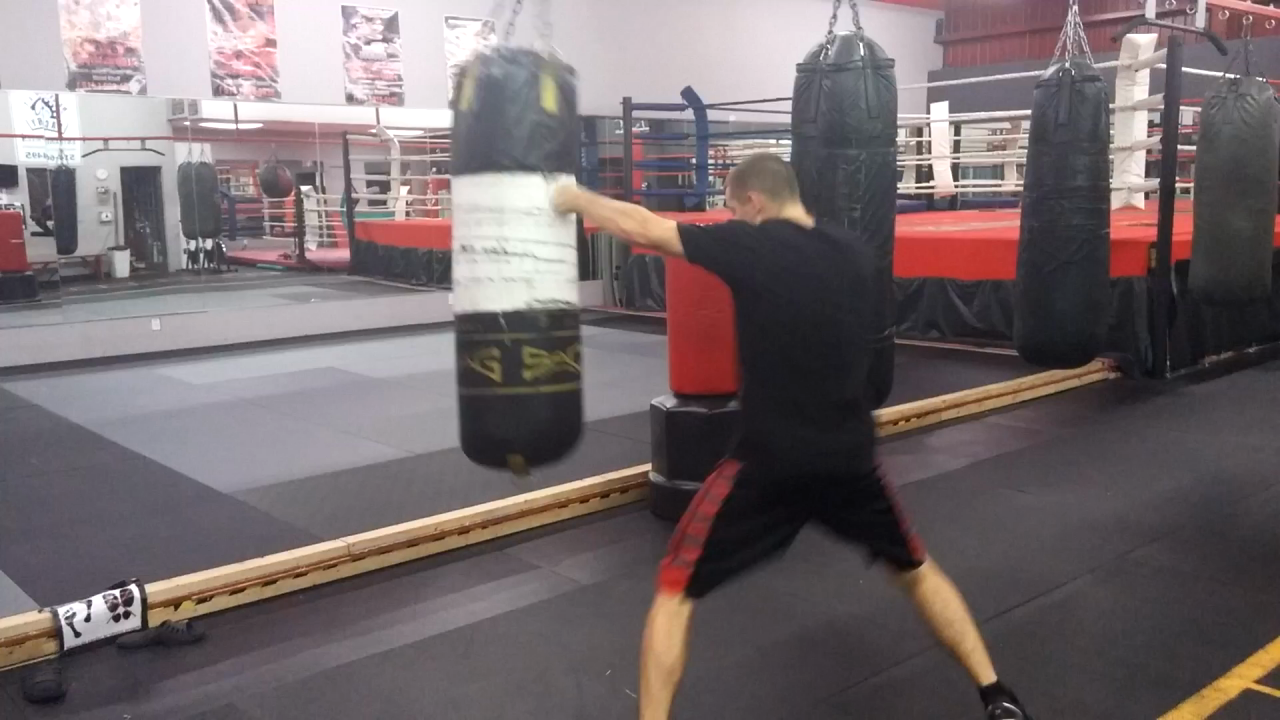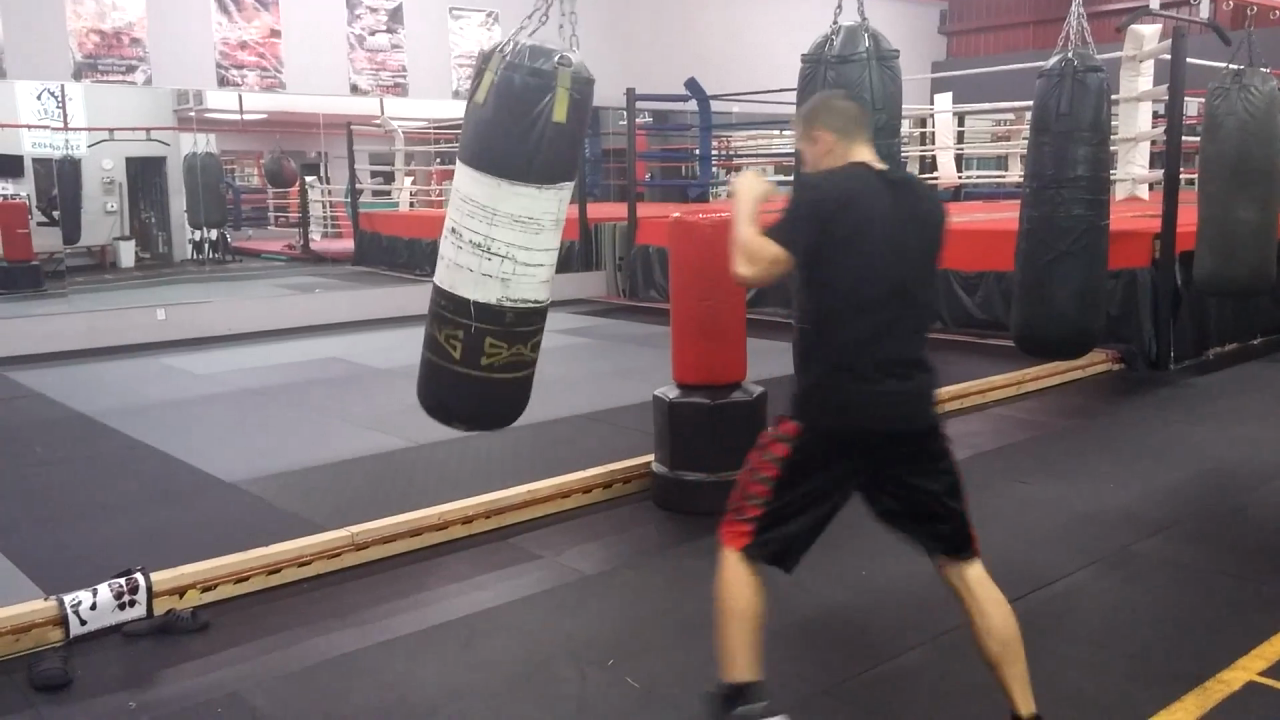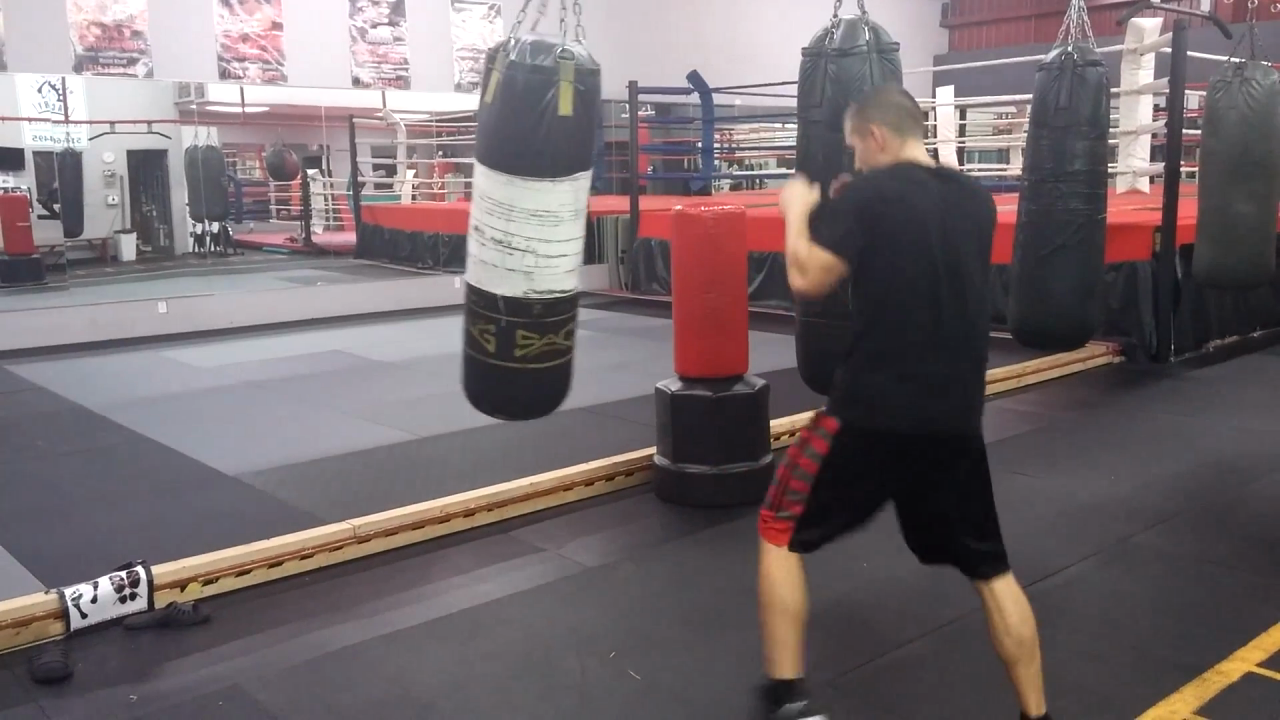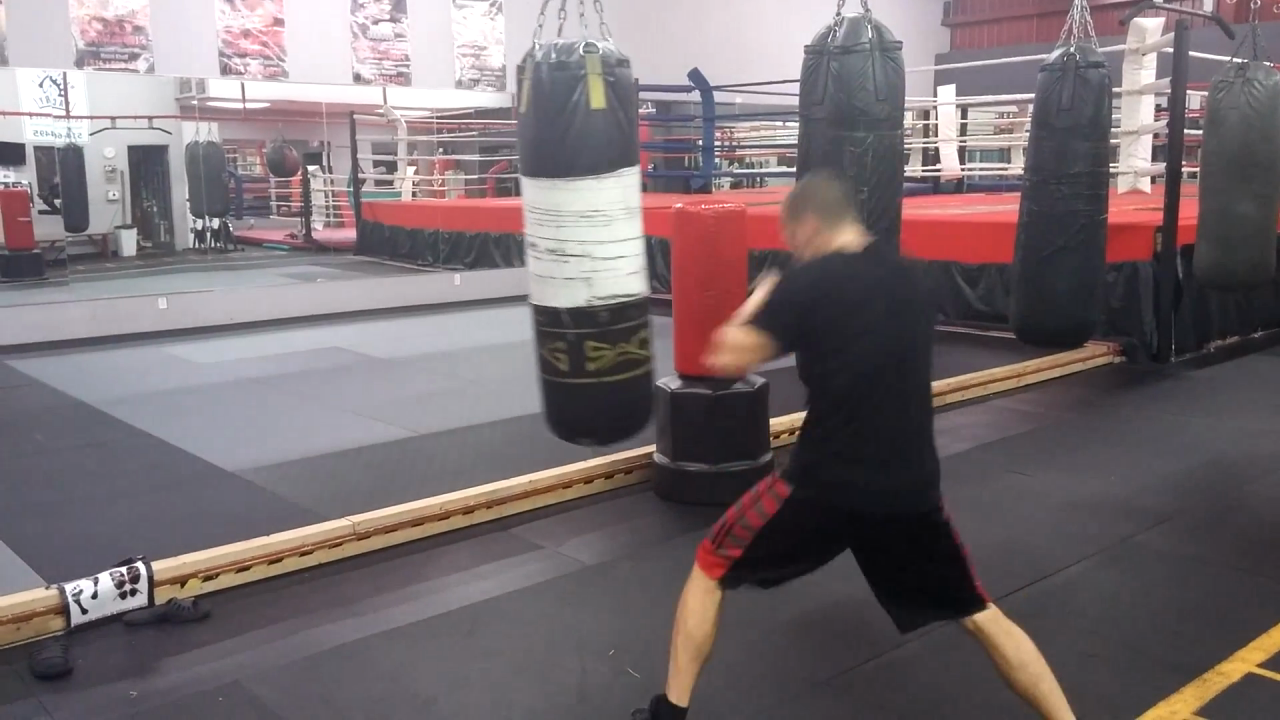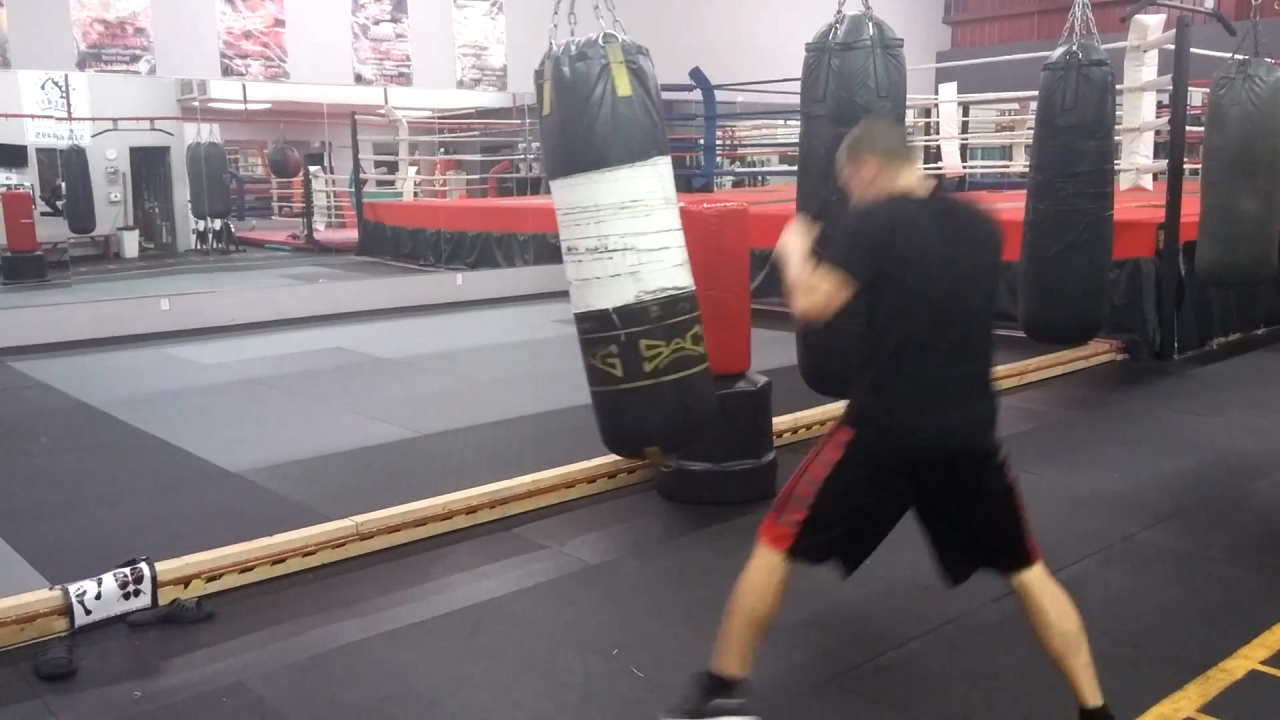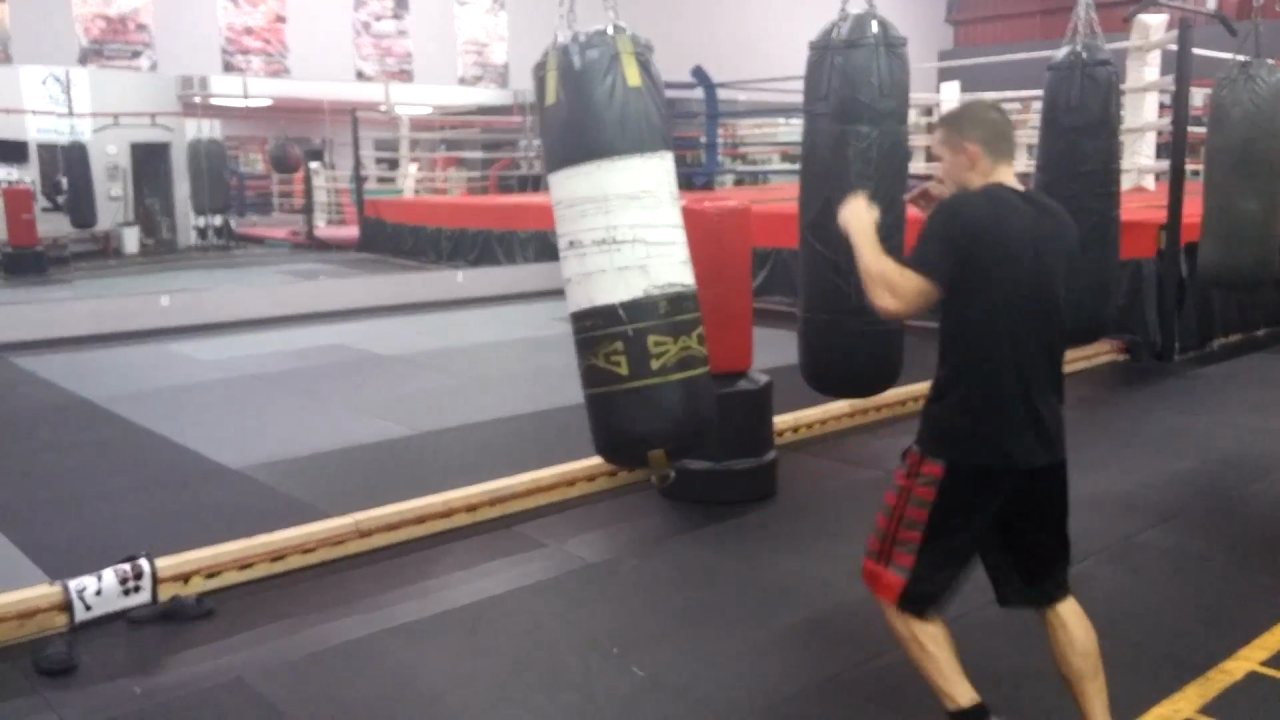
dt=0.3s
person 1, frame 1
left shoulder: (747, 244)
right shoulder: (851, 252)
left elbow: (643, 229)
left wrist: (576, 198)
left hip: (767, 461)
right hip: (848, 454)
left knee: (672, 589)
right knee: (912, 571)
person 1, frame 2
left shoulder: (823, 194)
right shoulder: (925, 202)
left elbow: (753, 268)
left wrist: (747, 197)
left hip: (830, 414)
right hip: (910, 415)
left knee: (739, 543)
right knee: (965, 566)
person 1, frame 3
left shoulder: (868, 192)
right shoulder: (976, 200)
left elbow: (807, 281)
left wrist: (798, 212)
left hip: (870, 413)
right hip: (955, 417)
left knee: (780, 535)
right knee: (989, 573)
person 1, frame 4
left shoulder: (806, 285)
right shoulder: (910, 282)
left elbow: (728, 359)
left wrist: (756, 302)
left hip: (823, 484)
right hip: (911, 488)
left knee: (711, 567)
right knee: (978, 613)
person 1, frame 5
left shoulder: (873, 223)
right shoulder: (980, 227)
left elbow: (812, 305)
left wrist: (795, 249)
left hip: (883, 431)
right hip: (967, 433)
left knee: (775, 542)
right knee: (1026, 572)
person 1, frame 6
left shoulder: (964, 215)
right shoulder: (1057, 223)
left elbow: (896, 299)
left wrist: (859, 229)
left hip: (962, 444)
right hip: (1039, 445)
left knee: (897, 592)
right knee: (1051, 597)
